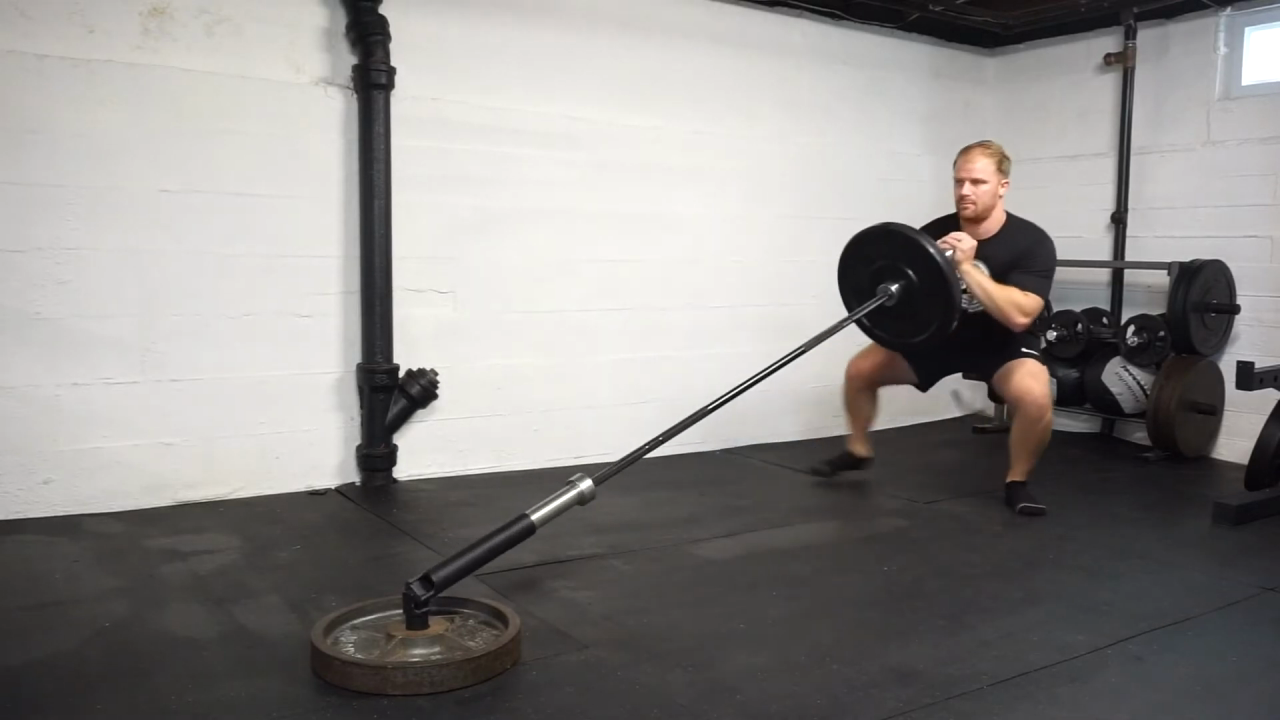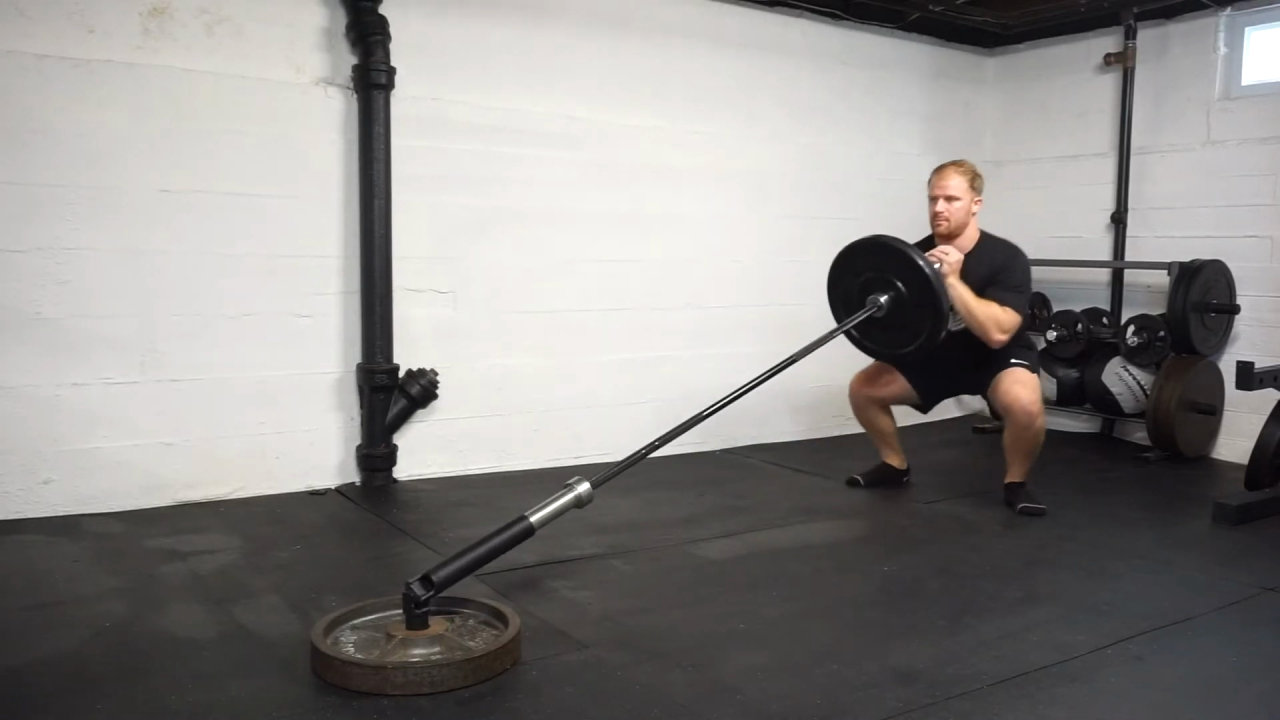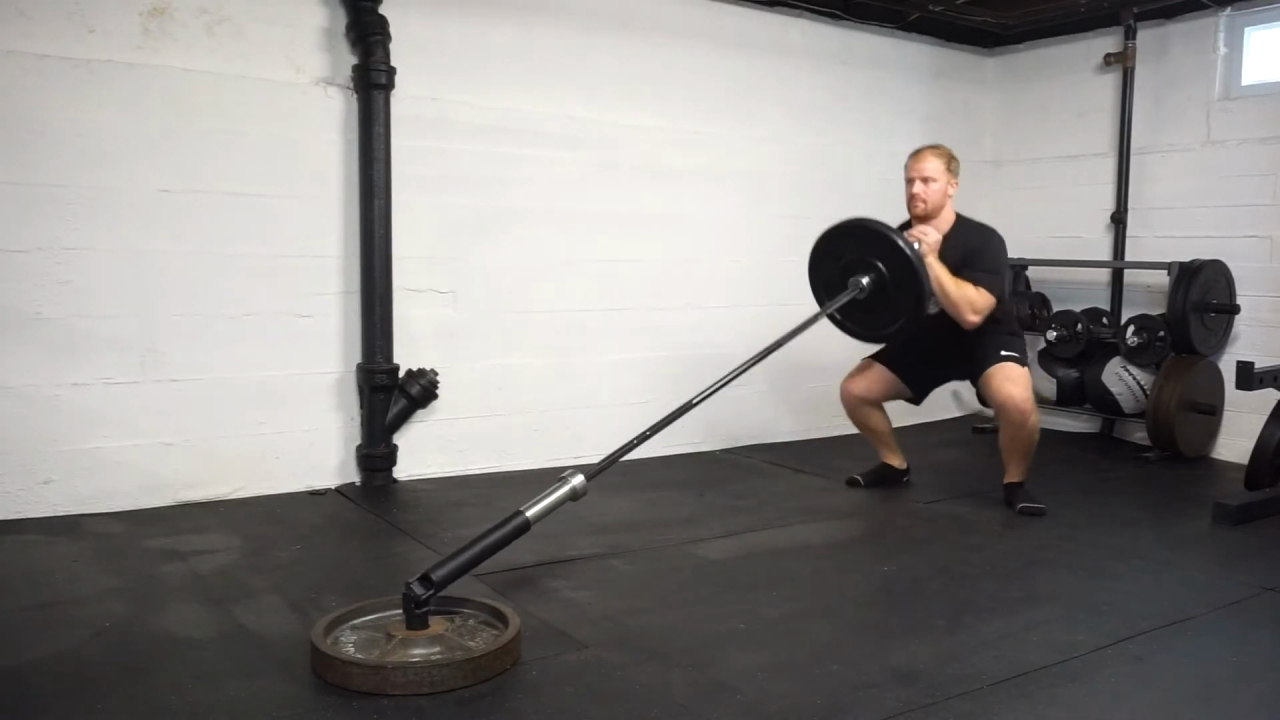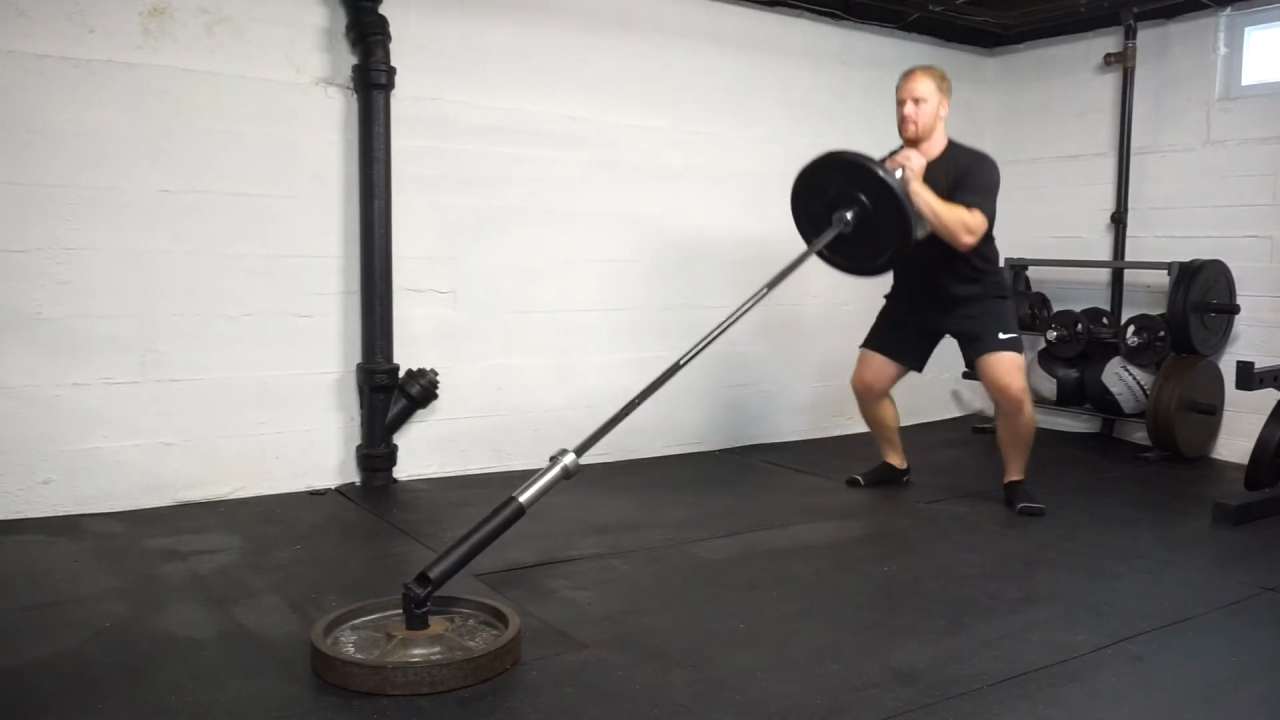
dt=0.3s
person 1, frame 1
left shoulder: (1032, 243)
right shoulder: (937, 234)
left elbow: (1019, 317)
left wrist: (967, 267)
left hip: (1003, 341)
left knee: (1034, 397)
right knee: (860, 370)
left ankle: (1016, 481)
right ankle: (857, 451)
person 1, frame 2
left shoulder: (1005, 259)
left elbow: (997, 333)
left wrist: (952, 280)
left hip: (999, 357)
right hip: (937, 354)
left knee: (1025, 404)
right knee: (864, 388)
left ankle: (1015, 483)
right ankle: (895, 465)
person 1, frame 3
left shoulder: (981, 241)
left elbow: (972, 314)
left wrist: (931, 259)
left hip: (988, 340)
right hip: (922, 340)
left knee: (1016, 402)
right knee: (855, 389)
left ankle: (1015, 484)
right ankle: (895, 465)
person 1, frame 4
left shoulder: (973, 165)
right shoulder: (888, 168)
left elbow: (966, 233)
left wrist: (916, 186)
left hip: (976, 296)
right hip: (912, 296)
left knee: (1010, 388)
right knee: (867, 382)
left ankle: (1015, 483)
right ankle: (895, 465)
